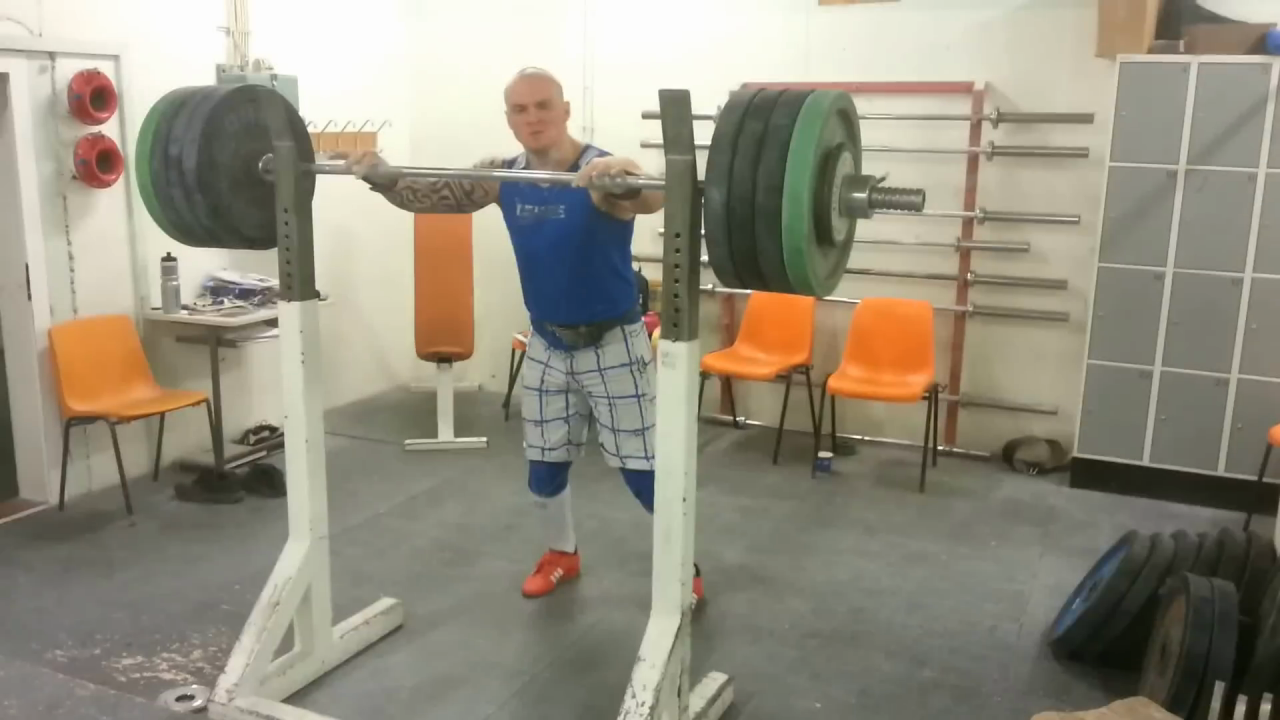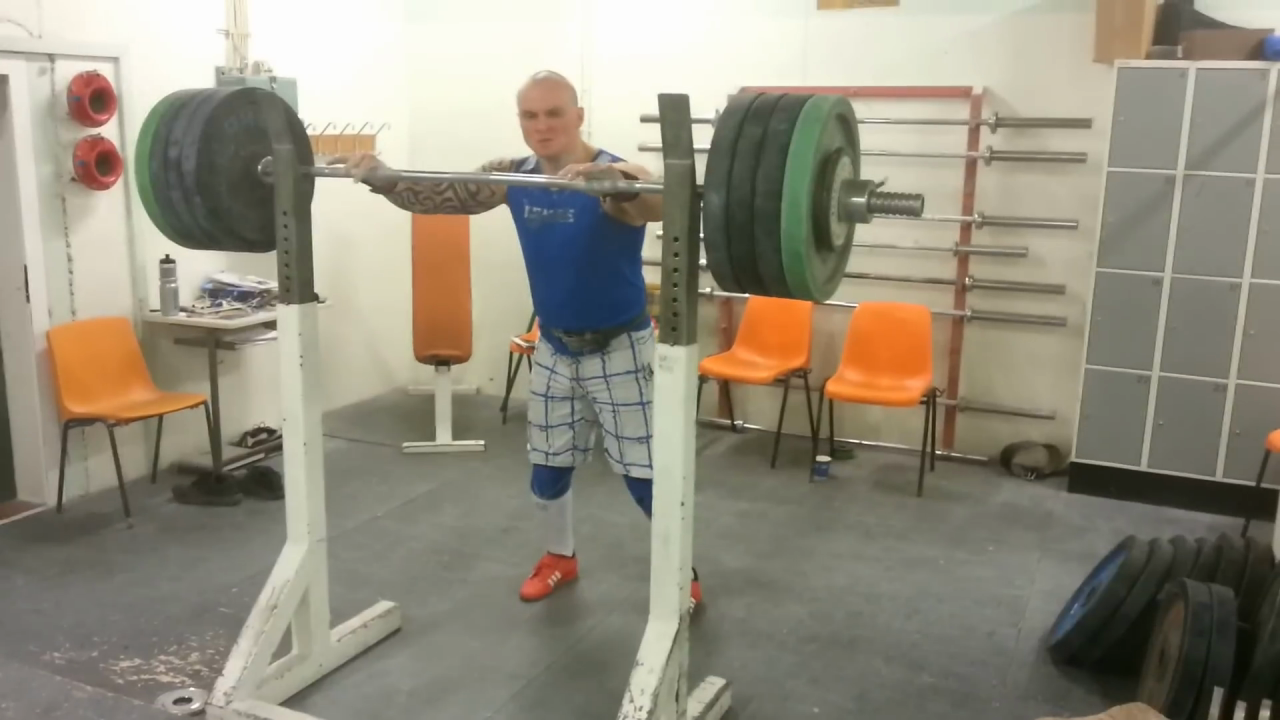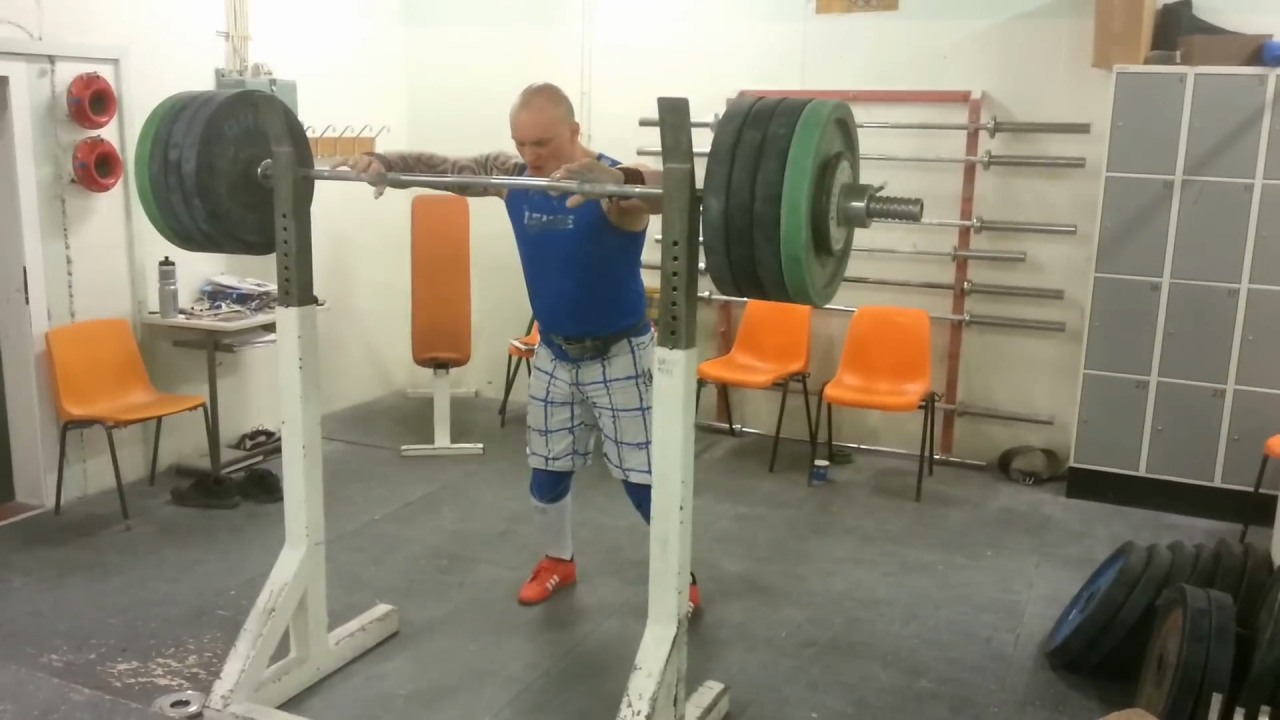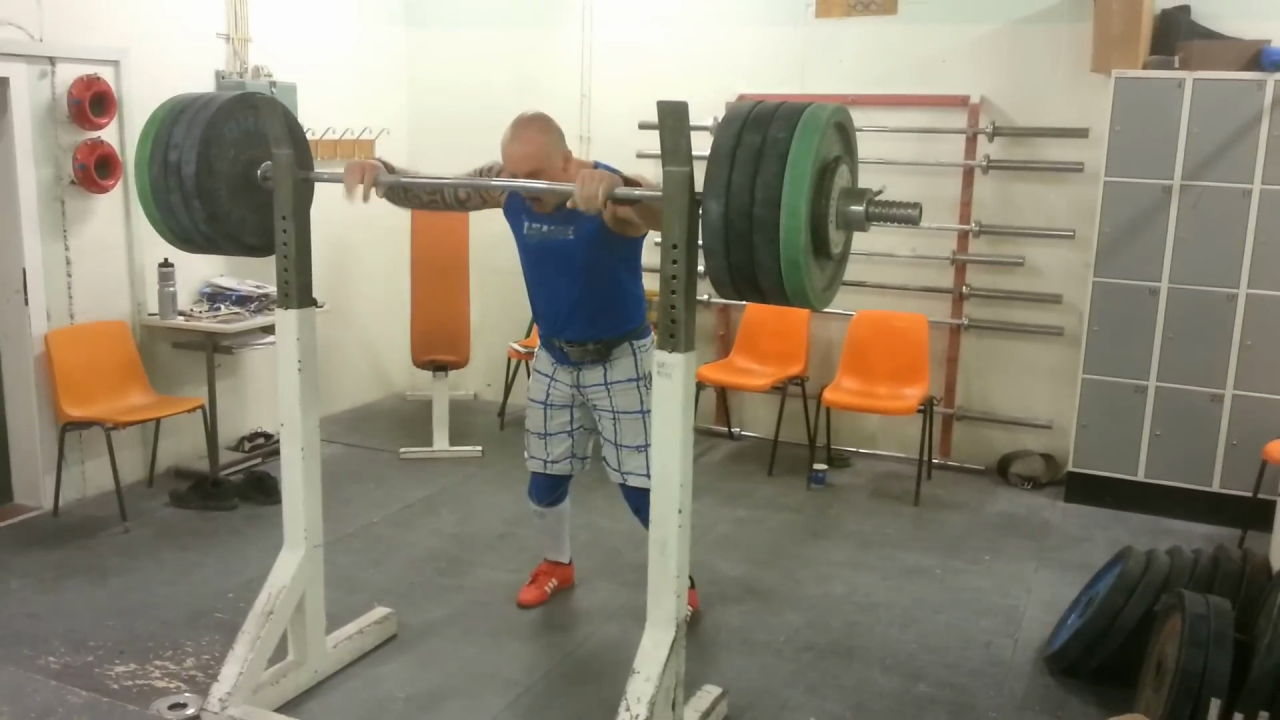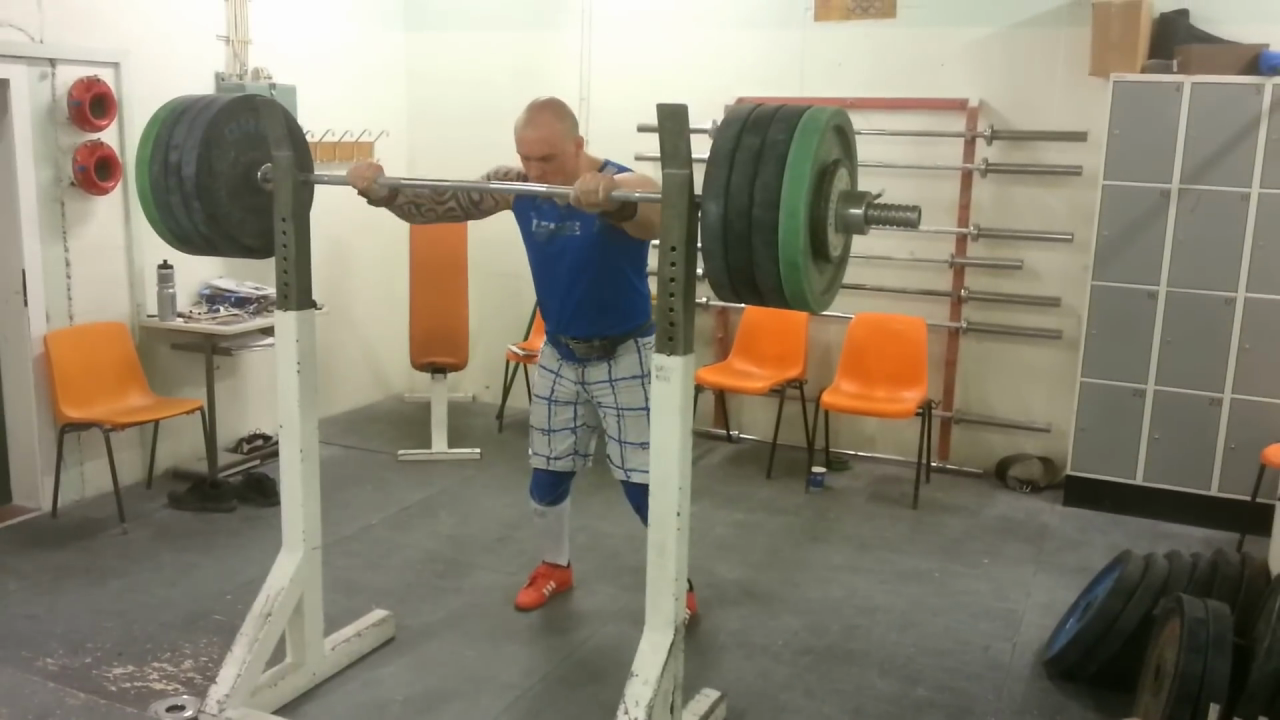
dt=0.3s
person 1, frame 1
left shoulder: (601, 171)
right shoulder: (502, 176)
left elbow: (650, 198)
right elbow: (430, 196)
left wrist: (623, 179)
right wrist: (380, 176)
left hip: (613, 343)
right hip: (547, 343)
left knee: (643, 469)
right knee: (543, 465)
right ankle: (561, 553)
person 1, frame 2
left shoulder: (616, 175)
right shoulder: (513, 177)
left elbow: (658, 203)
right elbow: (438, 195)
left wrist: (612, 179)
right wrist: (381, 178)
left hip: (620, 349)
right hip: (554, 347)
left knee: (646, 476)
right knee: (547, 469)
right ankle: (559, 558)
person 1, frame 3
left shoulder: (615, 184)
right shoulder: (510, 176)
left elbow: (666, 192)
right elbow: (436, 168)
left wrist: (613, 178)
right wrist: (381, 166)
left hip: (619, 356)
right hip: (554, 353)
left knee: (644, 481)
right knee: (546, 474)
left ankle: (680, 581)
right ankle: (558, 561)
person 1, frame 4
left shoulder: (613, 194)
right shoulder: (508, 186)
left elbow: (663, 209)
right elbow: (430, 192)
left wrist: (614, 185)
right wrist: (381, 170)
left hip: (621, 358)
right hip: (554, 356)
left knee: (642, 484)
right knee: (545, 476)
right ankle: (556, 564)
person 1, frame 5
left shoulder: (624, 186)
right shoulder: (515, 186)
left elbow: (660, 219)
right elbow: (438, 204)
left wrist: (611, 198)
right wrist: (381, 189)
left hip: (625, 357)
right hip: (559, 354)
left knee: (645, 483)
right knee: (547, 475)
right ankle: (554, 567)
